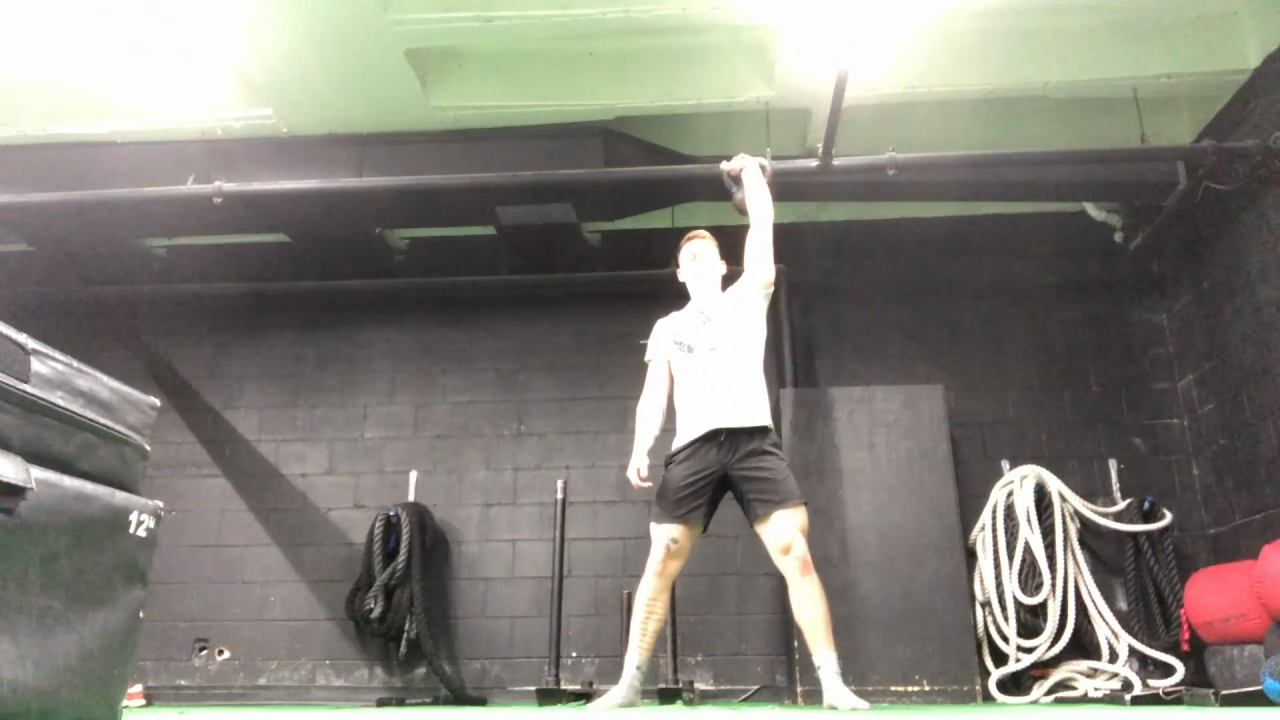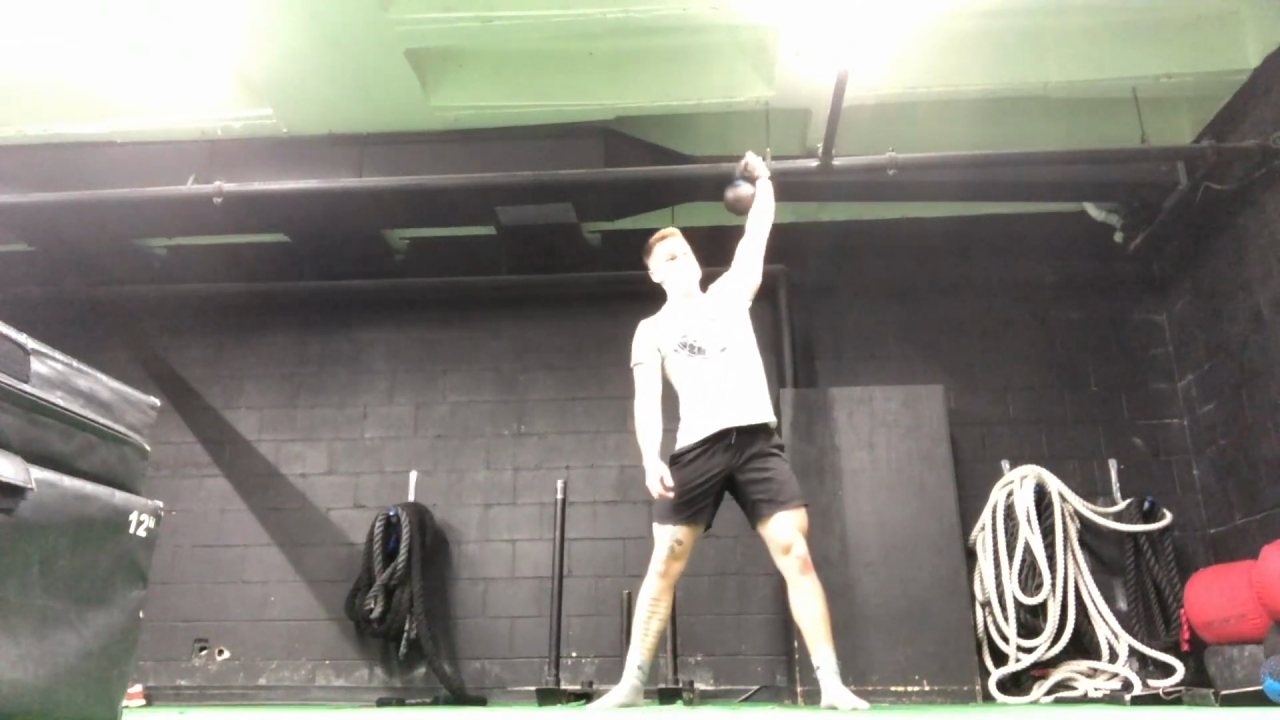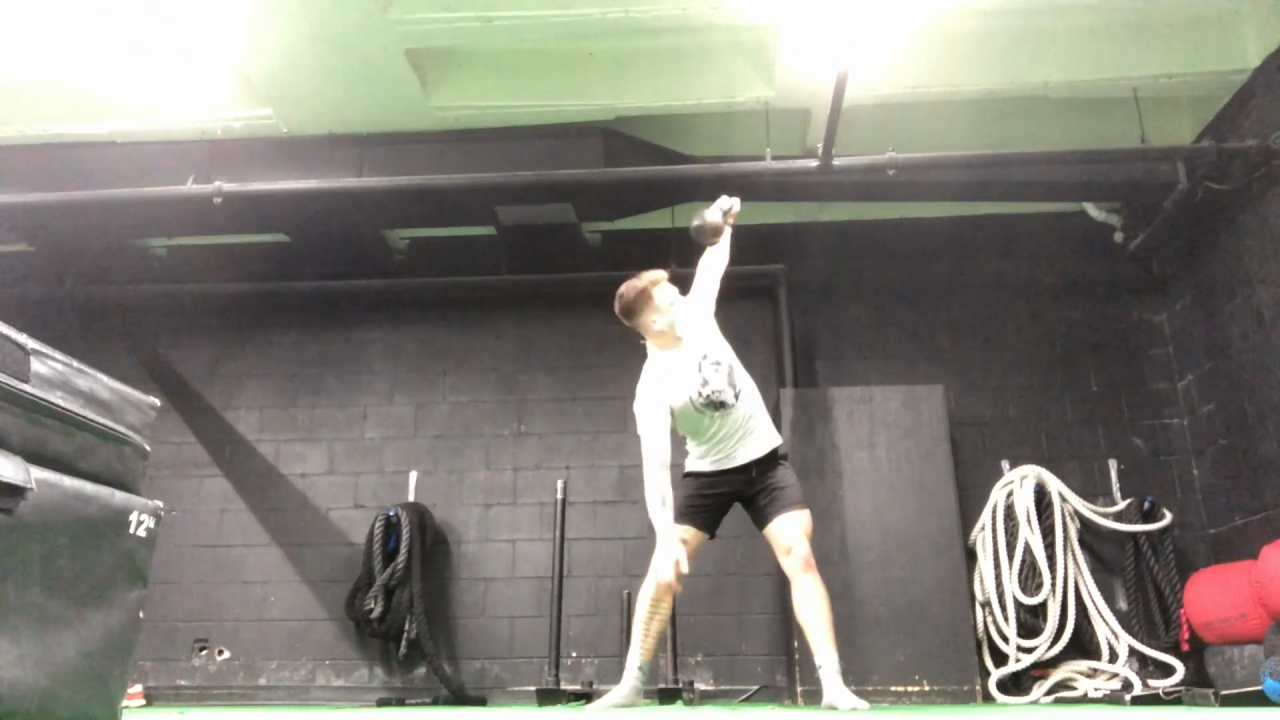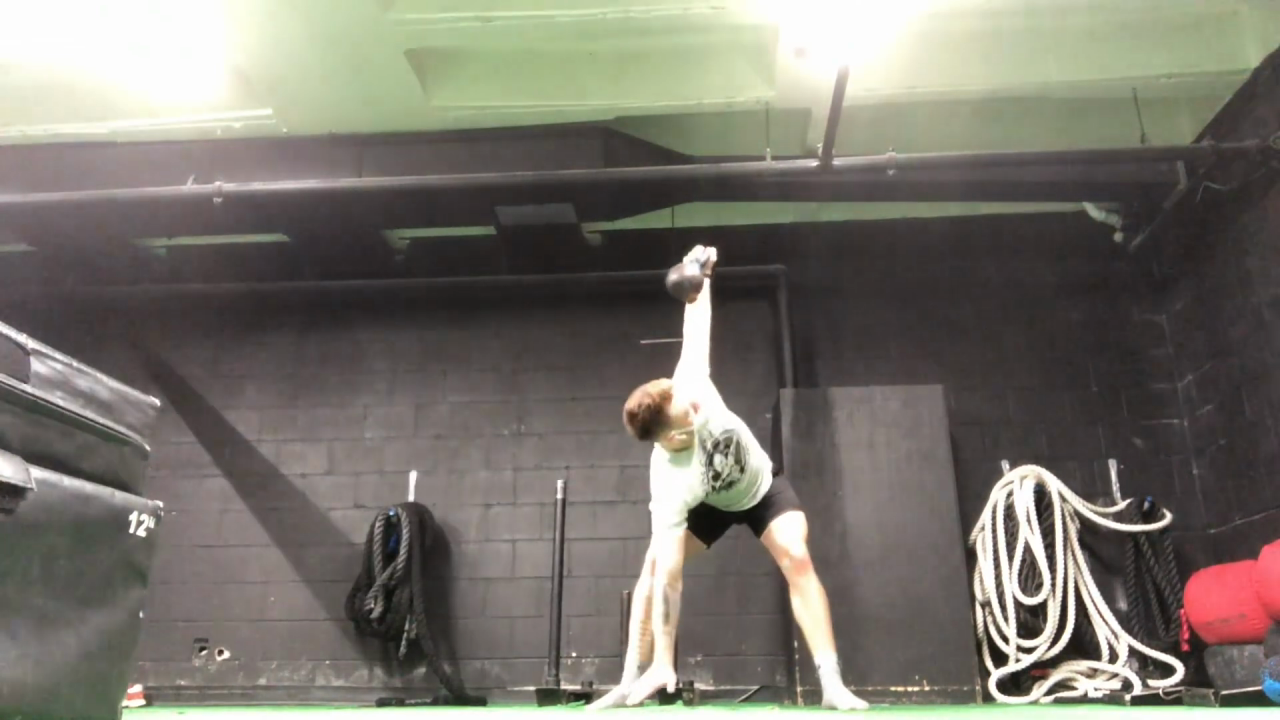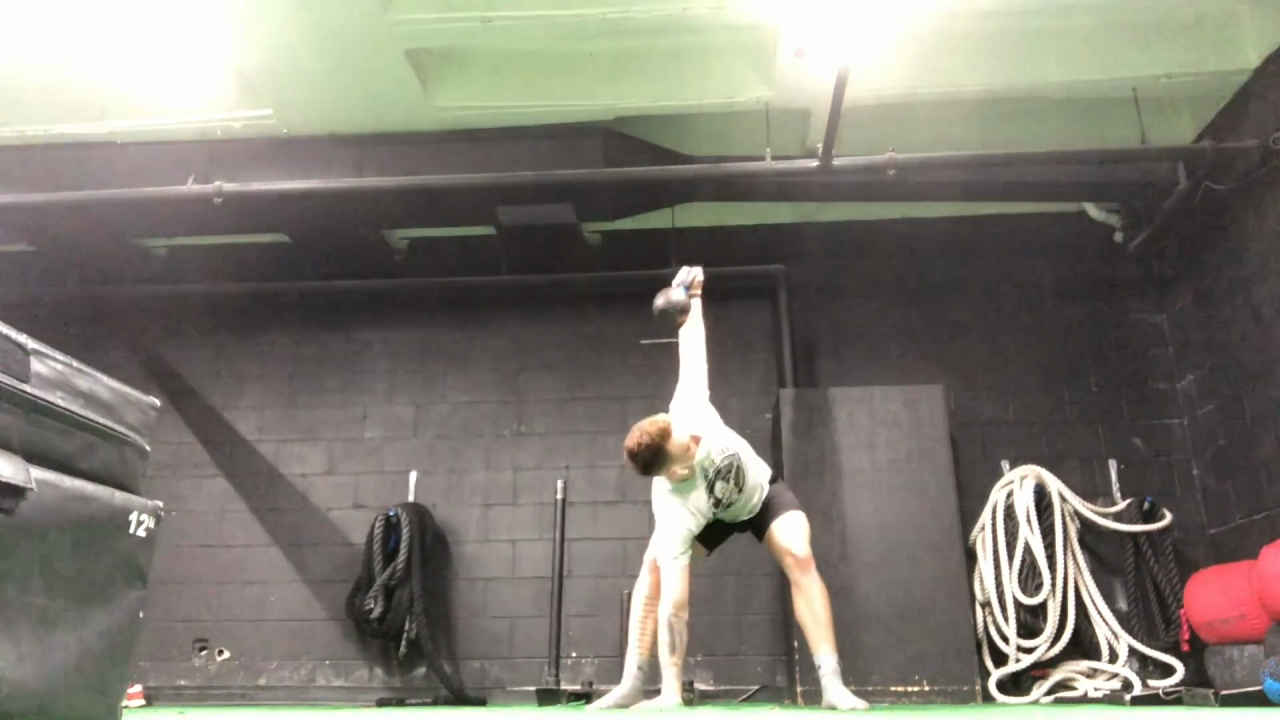
dt=1s
person 1, frame 1
left shoulder: (747, 299)
right shoulder: (667, 327)
left elbow: (762, 226)
right elbow: (654, 395)
left wrist: (750, 171)
right wrist: (640, 450)
left hip: (754, 441)
right hip: (693, 448)
left knee: (796, 556)
right knee: (661, 564)
left ankle: (832, 683)
right ankle: (630, 683)
person 1, frame 2
left shoulder: (729, 295)
right shoulder: (652, 330)
left elbow: (757, 232)
right elbow: (647, 400)
left wrist: (762, 180)
right wrist: (650, 459)
left hip: (757, 440)
right hip: (697, 449)
left knee: (796, 556)
right knee: (665, 565)
left ankle: (831, 684)
right ankle: (632, 684)
person 1, frame 3
left shoulder: (694, 318)
right shoulder: (654, 388)
left elbow: (713, 264)
right elbow: (655, 467)
left wrist: (724, 226)
right wrist: (668, 540)
left hip: (766, 460)
right hip: (709, 472)
left knee: (799, 557)
right knee: (663, 565)
left ankle: (833, 685)
right ankle: (632, 683)
person 1, frame 4
left shoulder: (689, 388)
right shoulder: (671, 485)
left elbow: (696, 329)
right elbow: (670, 576)
left wrist: (701, 277)
right wrist: (662, 662)
left hip: (763, 485)
right hip: (710, 504)
left knee: (796, 557)
right knee: (654, 563)
left ankle: (832, 684)
right ankle: (631, 679)
person 1, frame 5
left shoulder: (689, 414)
right shoulder: (675, 511)
left elbow: (692, 353)
right elbow: (674, 604)
left wrist: (693, 297)
right wrist: (671, 688)
left hip: (763, 489)
right hip: (713, 517)
left knee: (800, 558)
right knee: (654, 567)
left ankle: (832, 684)
right ankle: (632, 684)
